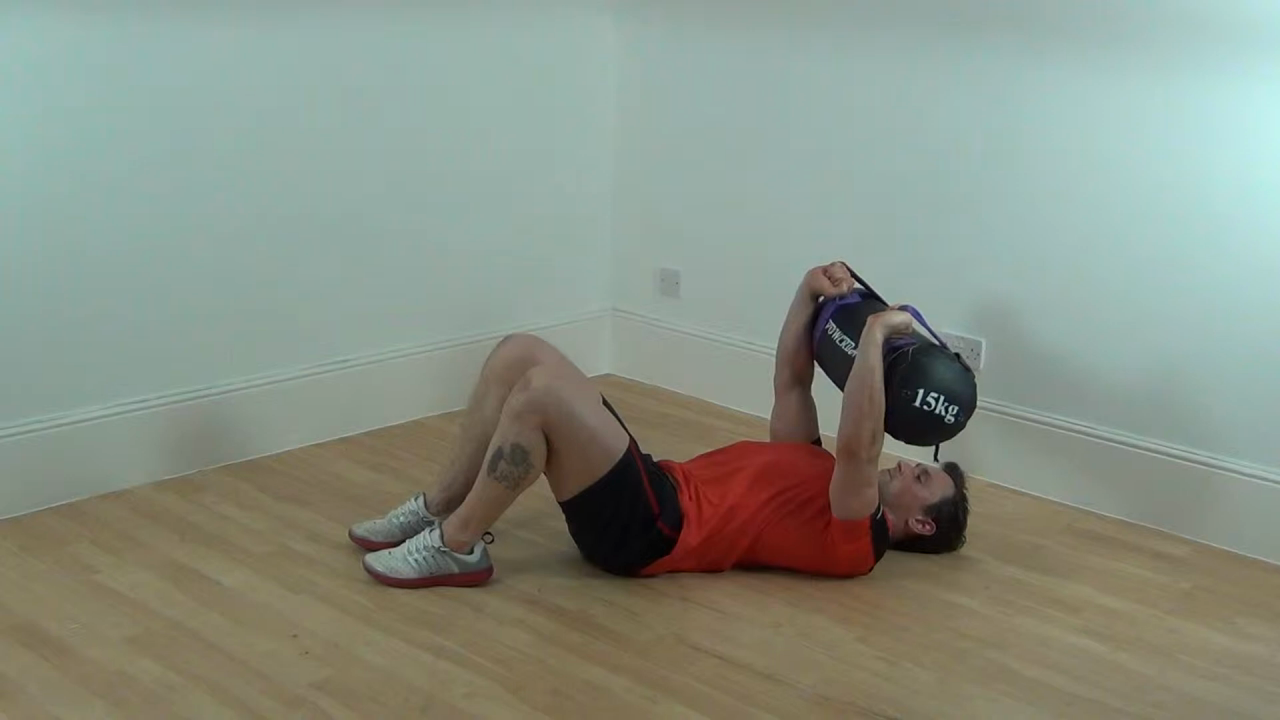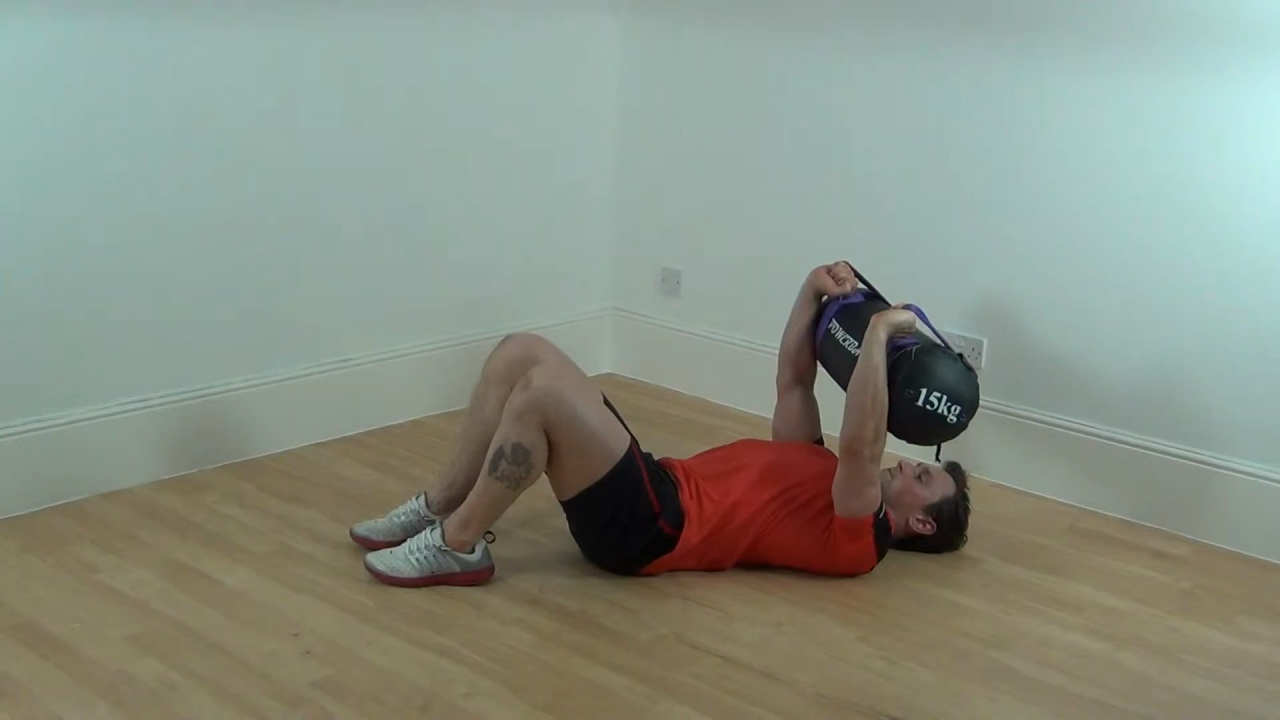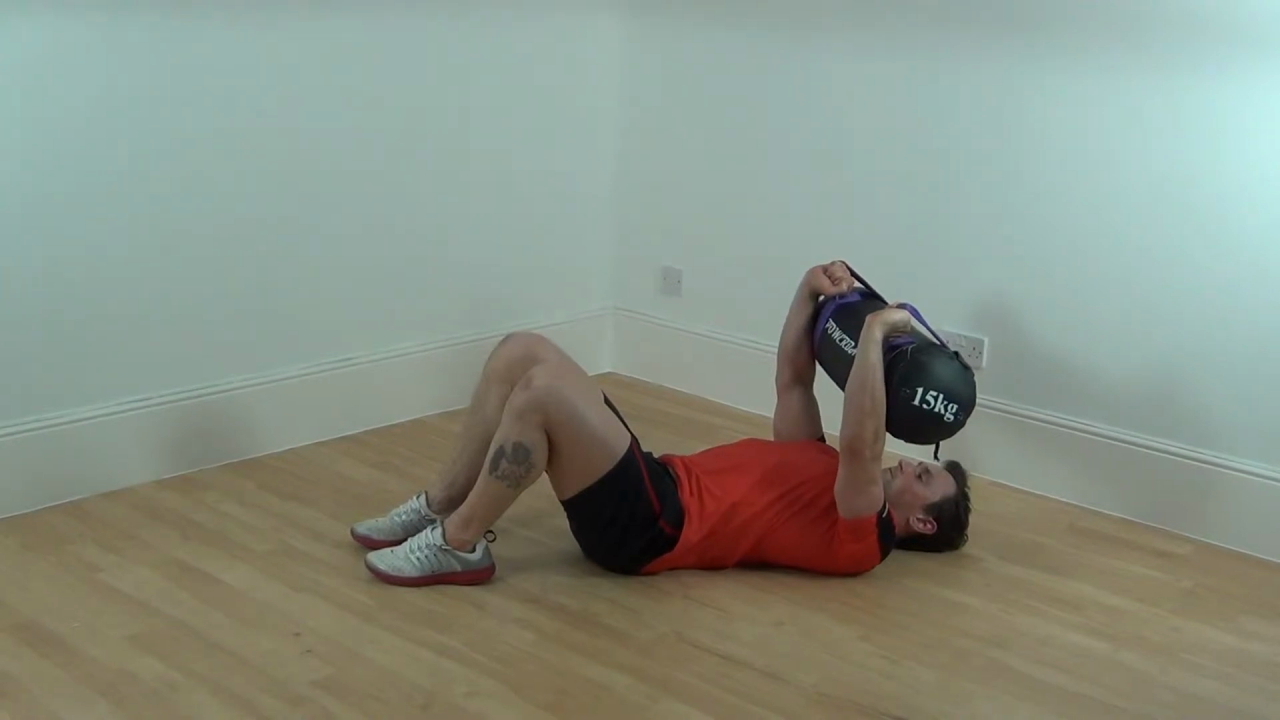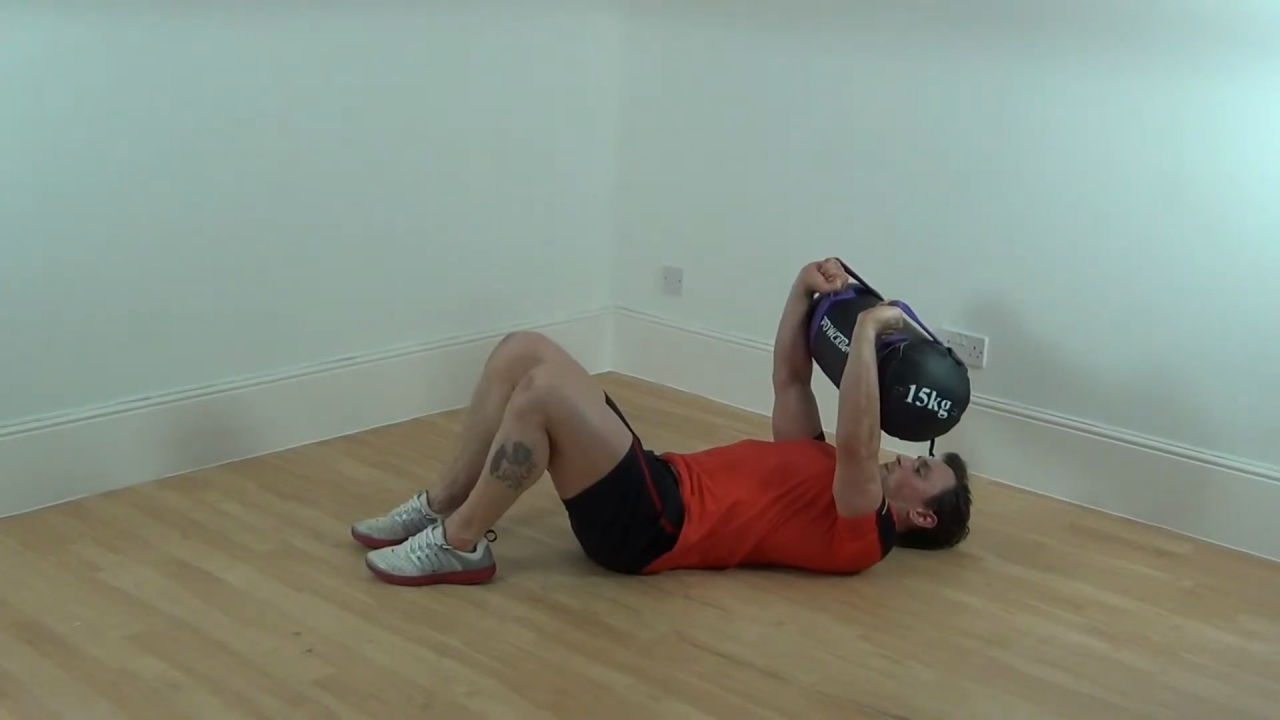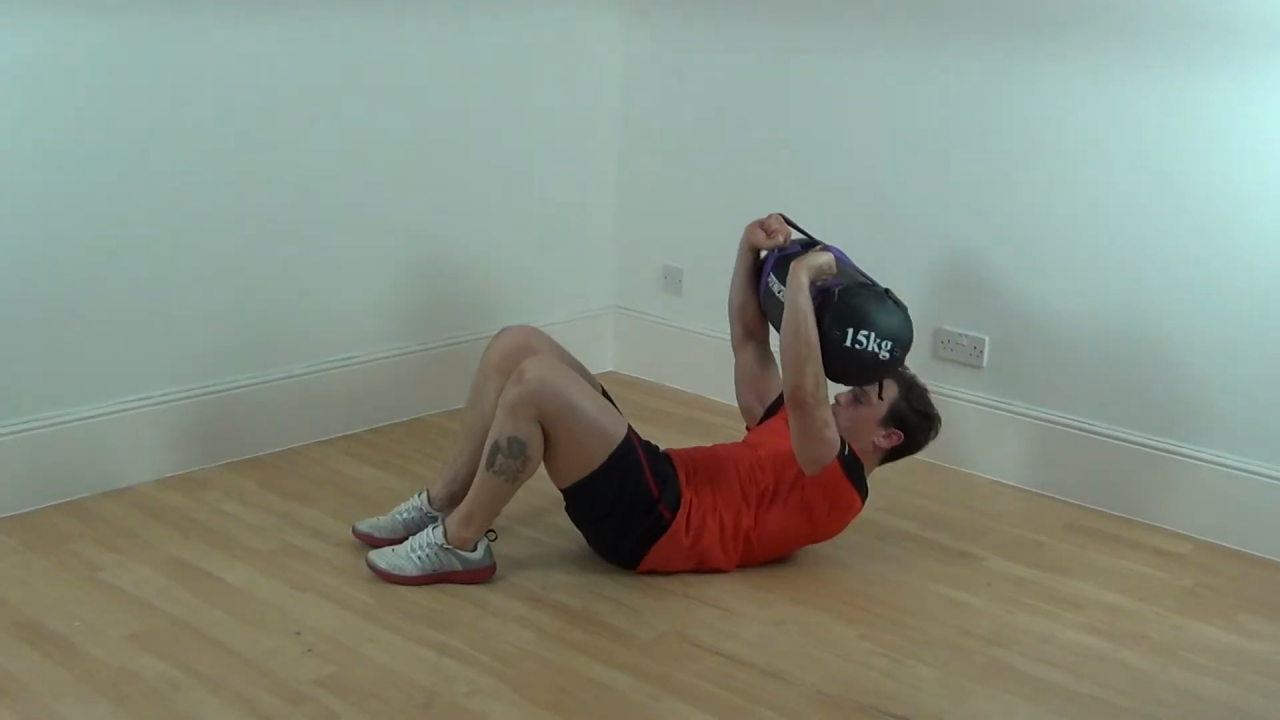
dt=0.7s
person 1, frame 1
left shoulder: (855, 539)
right shoulder: (819, 473)
left elbow: (858, 447)
right elbow: (790, 383)
left wrist: (874, 336)
right wrist: (811, 290)
left hip: (648, 528)
right hip: (650, 490)
left knee: (540, 390)
right knee: (520, 353)
left ankle: (456, 546)
right ankle: (438, 507)
person 1, frame 2
left shoulder: (856, 538)
right shoulder: (822, 473)
left elbow: (860, 446)
right elbow: (792, 381)
left wrist: (878, 335)
right wrist: (814, 289)
left hip: (648, 527)
right hip: (652, 484)
left knee: (541, 390)
right knee: (520, 352)
left ankle: (457, 545)
right ankle: (439, 507)
person 1, frame 3
left shoulder: (858, 537)
right shoulder: (824, 472)
left elbow: (861, 445)
right elbow: (792, 381)
left wrist: (874, 334)
right wrist: (811, 290)
left hip: (648, 526)
right hip: (650, 486)
left knee: (541, 389)
right knee: (521, 351)
left ankle: (458, 545)
right ankle: (439, 506)
person 1, frame 4
left shoulder: (858, 535)
right shoulder: (821, 468)
left elbow: (856, 442)
right elbow: (789, 379)
left wrist: (867, 333)
right wrist: (805, 289)
left hip: (649, 525)
right hip: (653, 482)
left knee: (543, 389)
right knee: (522, 351)
left ankle: (459, 544)
right ankle: (439, 505)
person 1, frame 5
left shoulder: (837, 484)
right shoulder: (799, 437)
left elbow: (805, 390)
right elbow: (749, 340)
left wrist: (801, 280)
right wrist: (751, 251)
left hip: (651, 523)
right hip: (646, 489)
left knee: (536, 378)
right knee: (516, 344)
left ankle: (459, 545)
right ankle: (440, 504)
